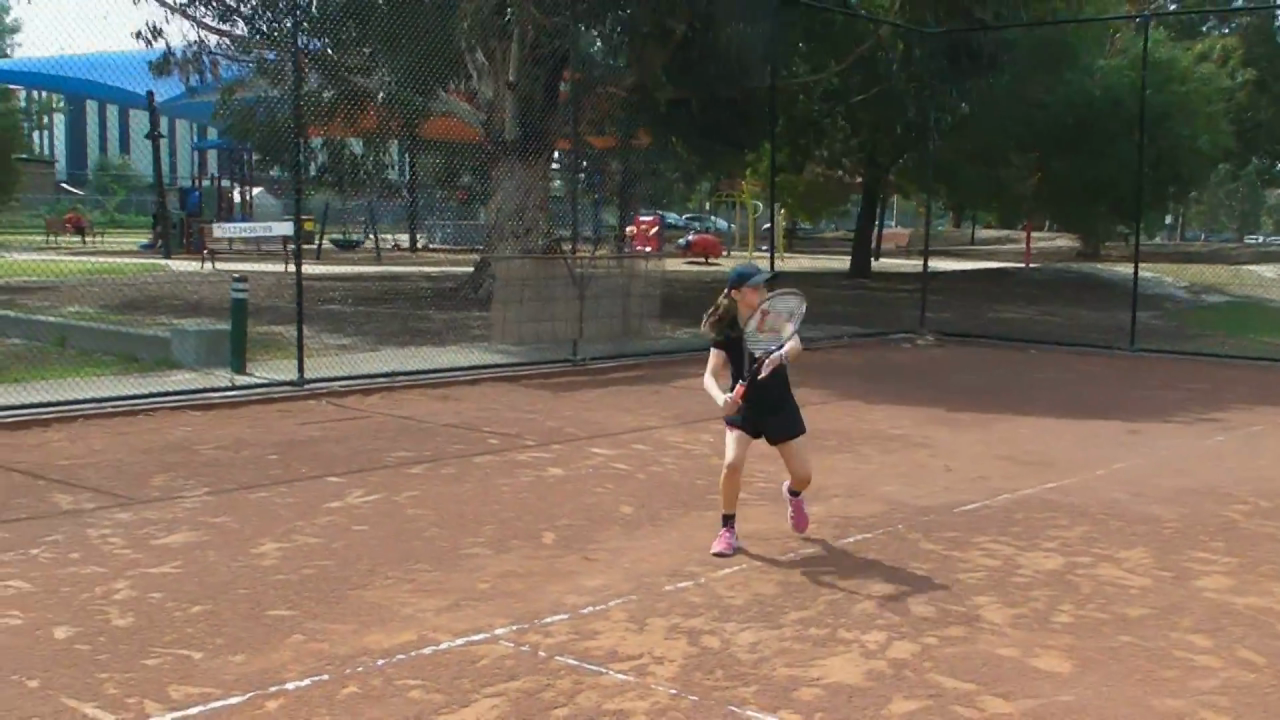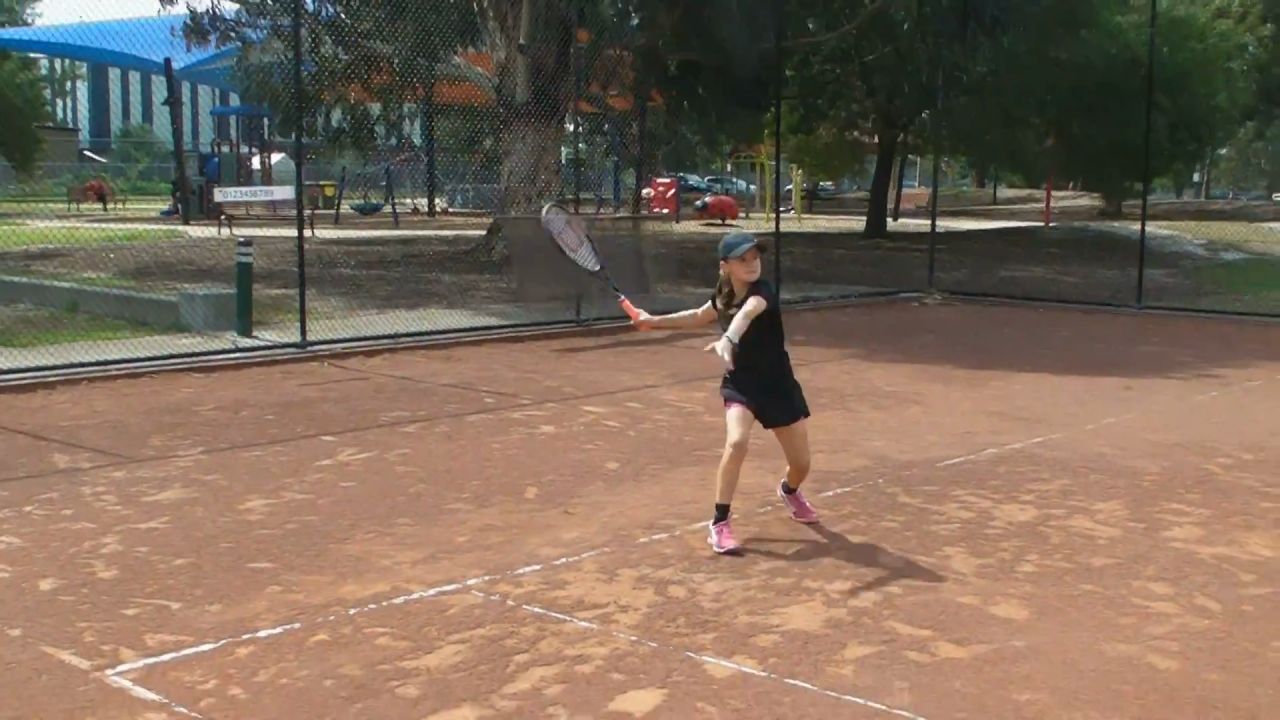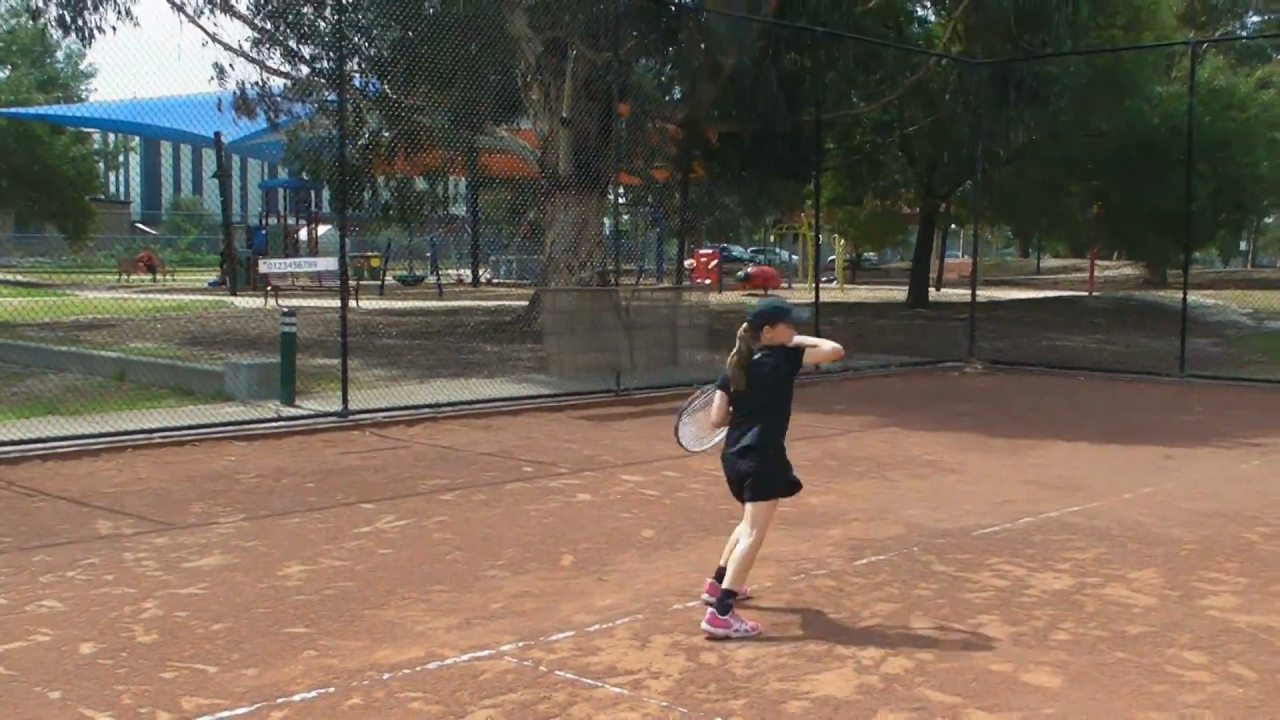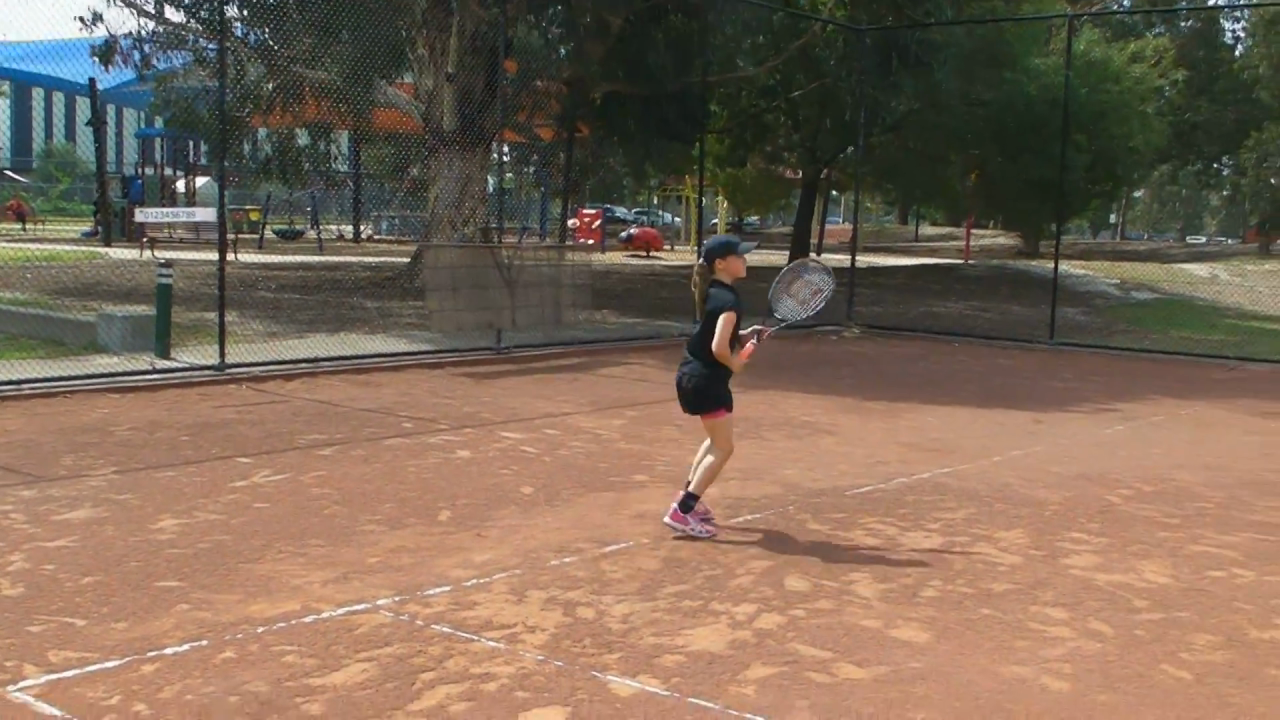
dt=0.7s
person 1, frame 1
right shoulder: (724, 332)
left elbow: (796, 347)
right elbow: (710, 376)
left wrist: (779, 357)
right wrist: (721, 397)
left hip: (779, 406)
right hip: (740, 408)
left knee: (803, 475)
right knee: (732, 464)
left ankle: (793, 493)
right ankle: (728, 529)
person 1, frame 2
left shoulder: (762, 292)
right shoulder: (723, 296)
left elbow: (745, 314)
right elbow: (699, 317)
left wrist: (727, 340)
right wrist: (655, 321)
left hip: (779, 387)
right hip: (740, 387)
left knee: (801, 462)
right knee: (736, 444)
left ankle: (790, 492)
right ankle: (720, 523)
person 1, frame 3
left shoulder: (734, 367)
right shoulder: (786, 356)
left elbow: (717, 419)
right elbow: (835, 351)
right wrist: (801, 341)
left hip: (734, 456)
right hip: (762, 457)
left knee: (752, 521)
right knee: (752, 537)
left ankle: (719, 583)
right ankle: (721, 613)
person 1, frame 4
left shoulder: (712, 293)
right shoulder: (728, 300)
right elbow: (718, 348)
left wrist: (745, 335)
right wrist: (734, 363)
left hip: (692, 376)
right hip: (706, 380)
left knee: (717, 440)
right knee: (723, 449)
left ankle: (691, 499)
right ankle: (682, 512)
